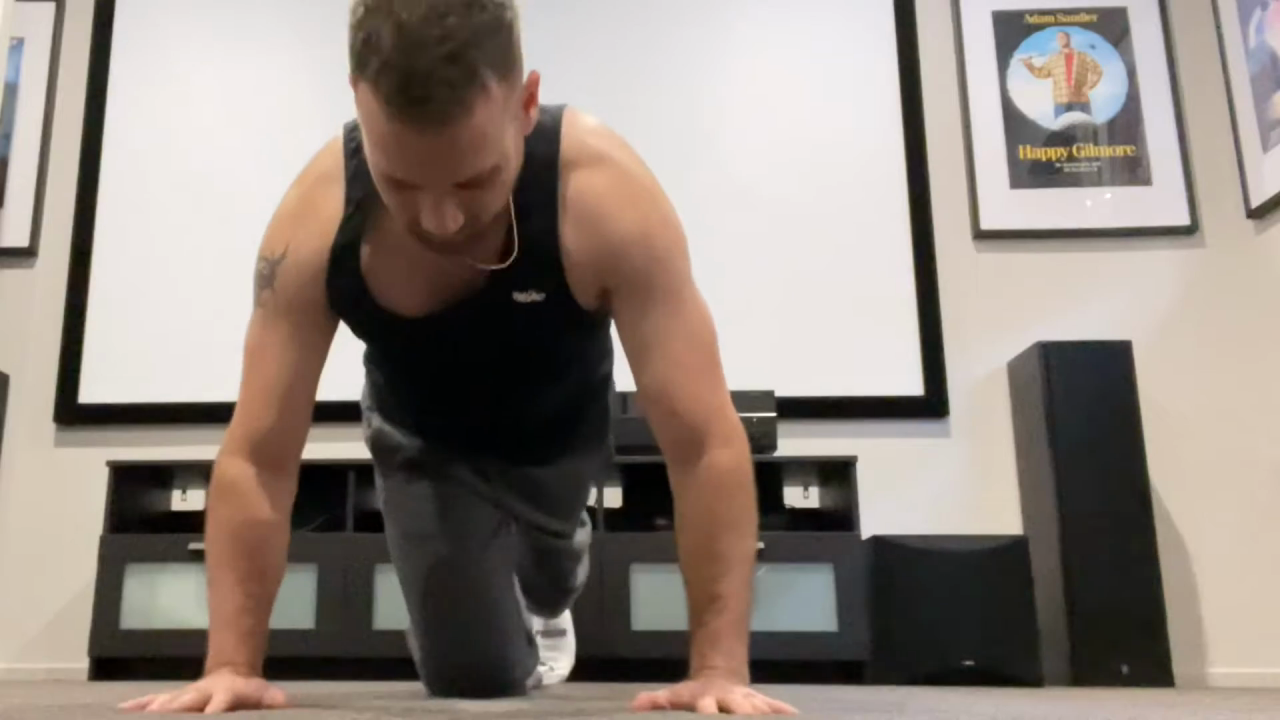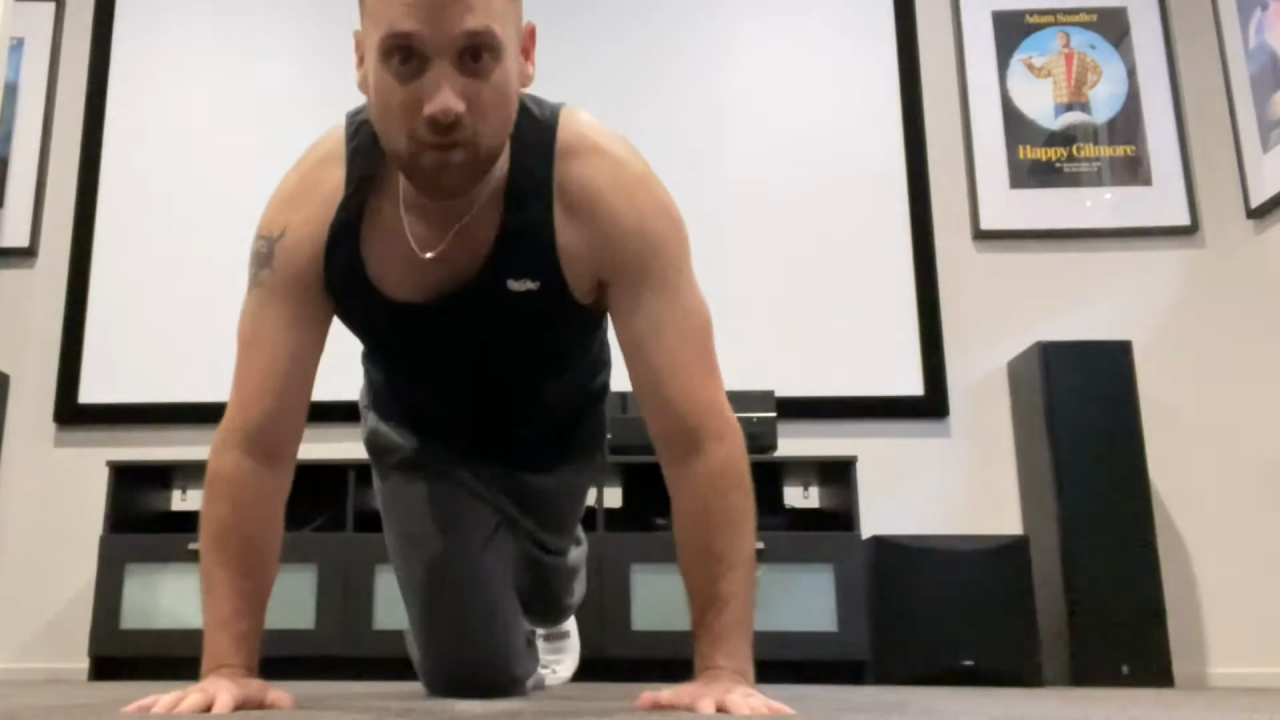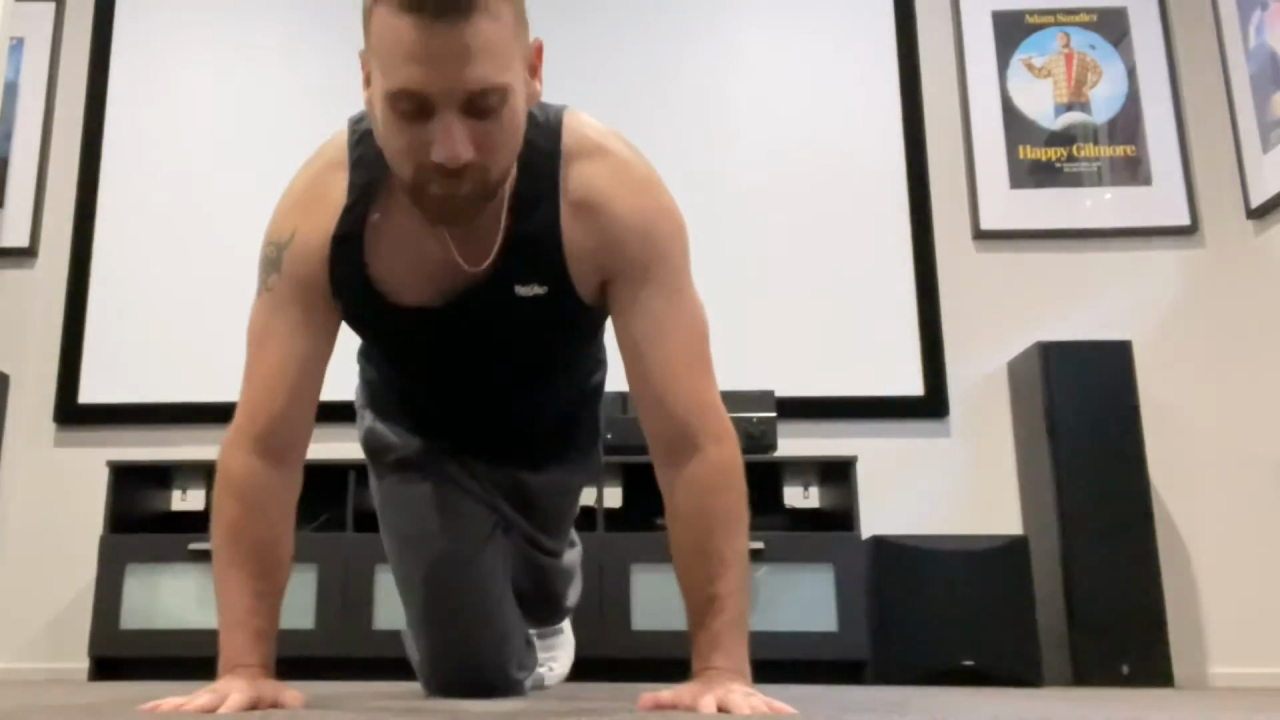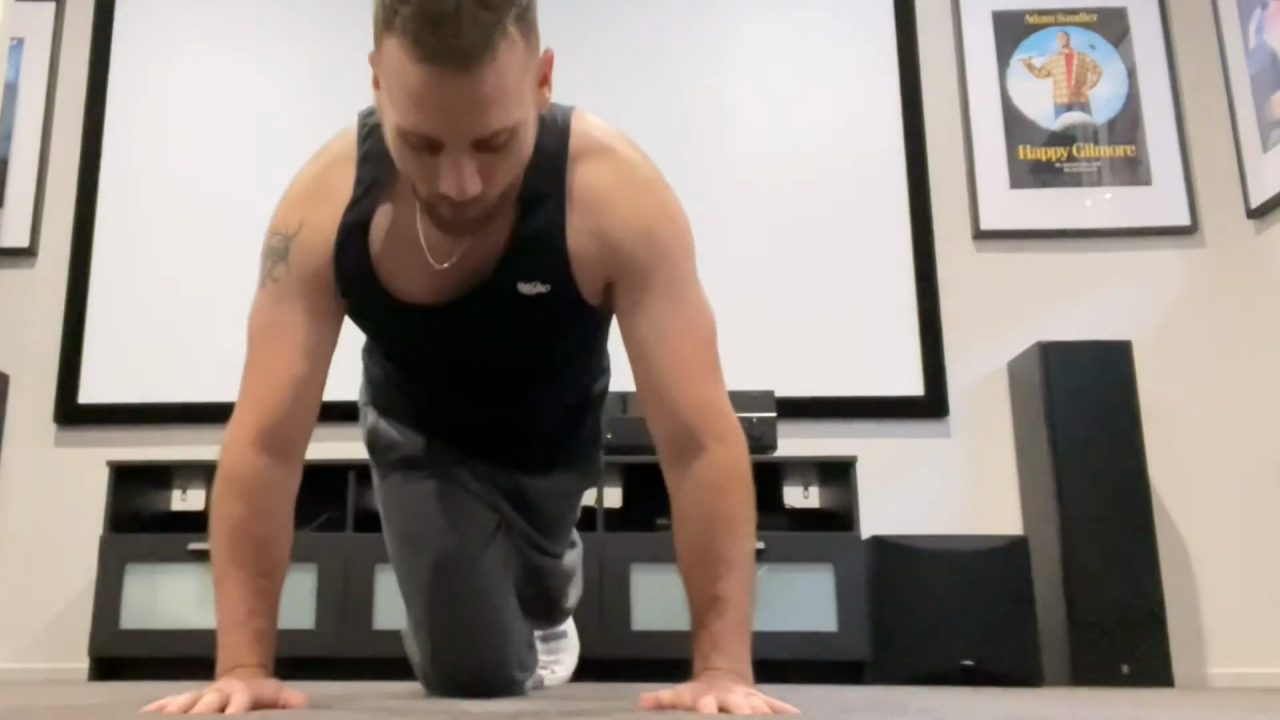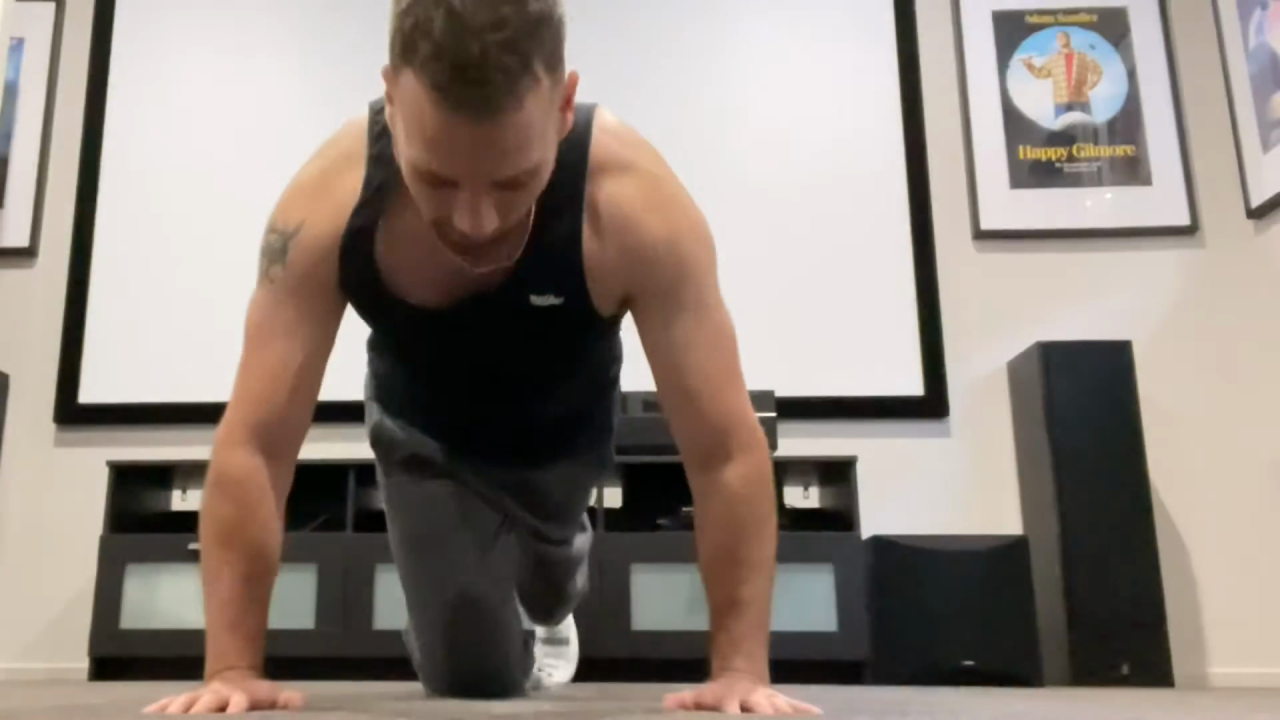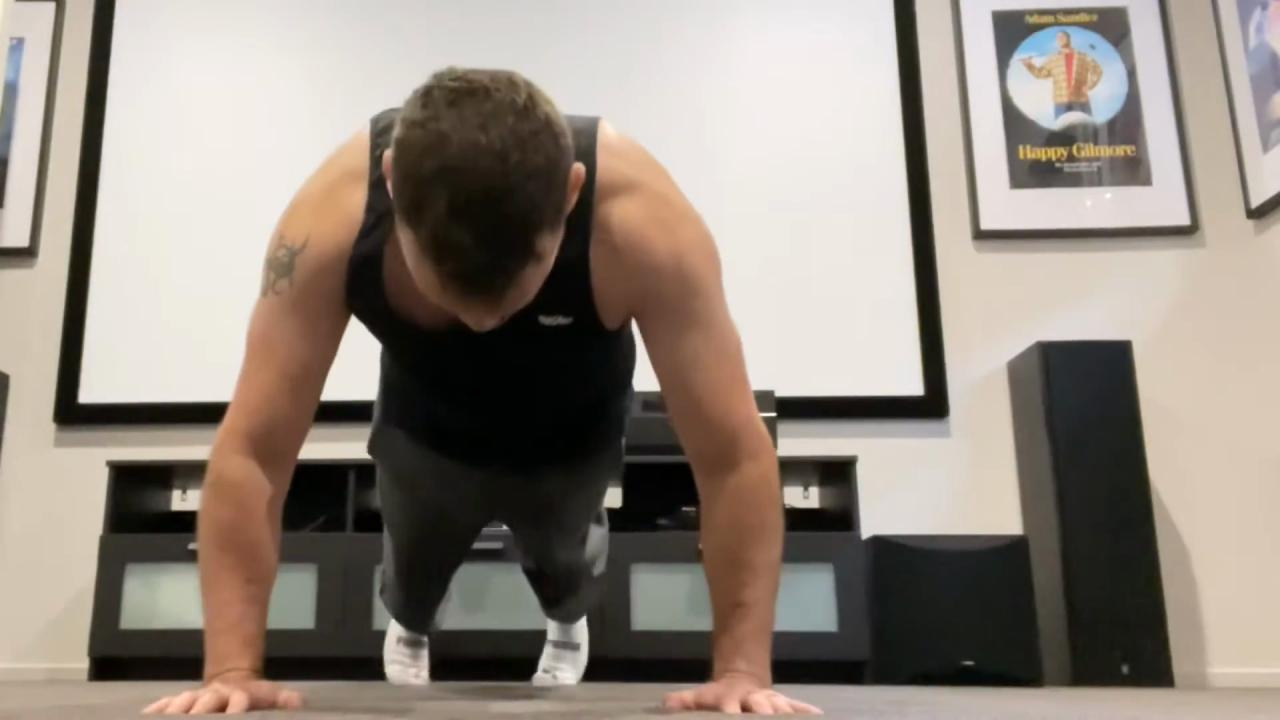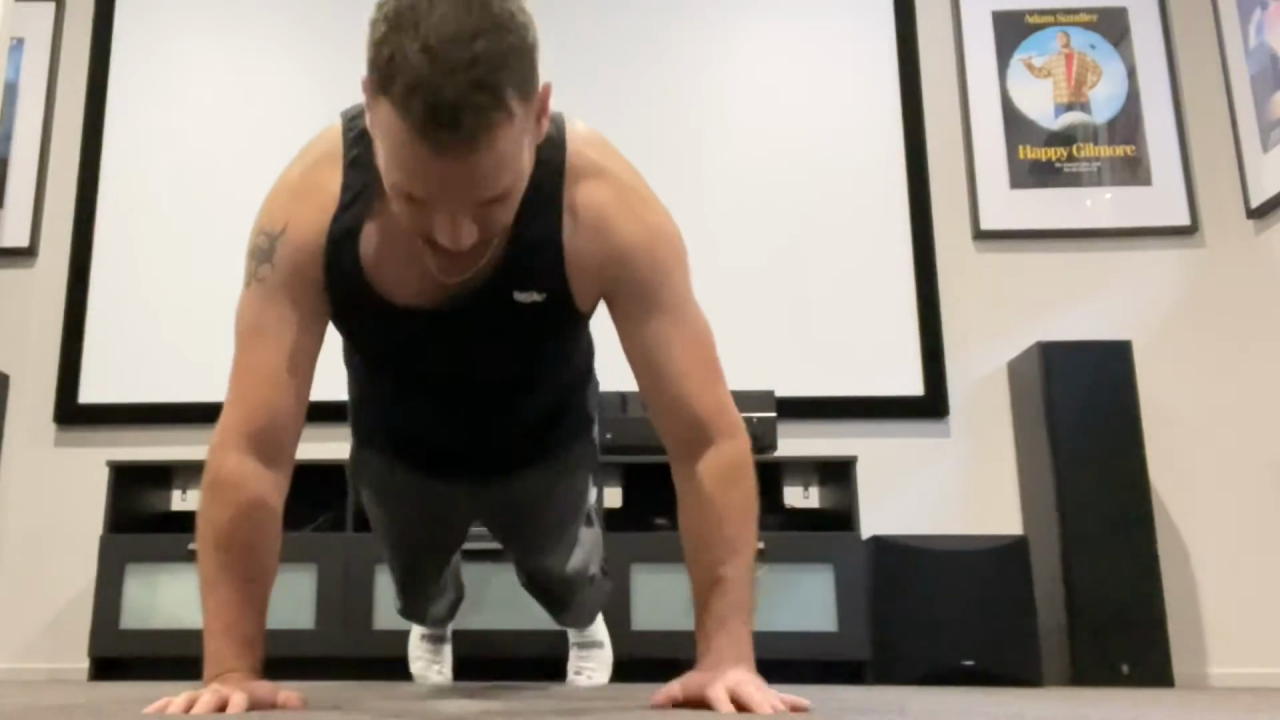
dt=0.7s
person 1, frame 1
left shoulder: (606, 196)
right shoulder: (317, 218)
left elbow: (704, 443)
right elbow: (258, 458)
right wrist: (231, 662)
left hip: (560, 424)
right hip: (420, 432)
left knee: (547, 569)
left ankle: (547, 606)
right ankle: (522, 651)
person 1, frame 2
left shoulder: (604, 186)
right shoulder: (315, 201)
left elbow: (698, 440)
right elbow: (253, 447)
left hip: (558, 429)
right hip: (419, 433)
left knee: (543, 595)
left ankle: (551, 616)
right ankle: (520, 656)
person 1, frame 3
left shoulder: (611, 192)
right shoulder: (320, 208)
left elbow: (692, 439)
right elbow: (263, 451)
left hip: (554, 427)
right hip: (414, 430)
left knee: (539, 585)
left ankle: (544, 616)
right ankle: (520, 649)
person 1, frame 4
left shoulder: (615, 191)
right shoulder: (327, 200)
left elbow: (700, 441)
right elbow: (263, 445)
left hip: (556, 431)
right hip: (418, 430)
left knee: (541, 582)
left ankle: (550, 618)
right ankle: (522, 652)
person 1, frame 5
left shoulder: (635, 203)
right shoulder: (328, 200)
left elbow: (725, 451)
right elbow: (252, 446)
left hip: (565, 430)
right hip: (422, 433)
left knee: (549, 557)
left ankle: (551, 622)
right ankle: (516, 659)
person 1, frame 6
left shoulder: (641, 220)
right shoulder: (334, 213)
left elbow: (735, 455)
right elbow: (251, 452)
left hip: (573, 436)
right hip: (422, 430)
left knee: (565, 559)
right knee: (413, 567)
left ankle: (565, 621)
right ankle: (409, 628)
person 1, frame 7
left shoulder: (606, 205)
right shoulder: (310, 201)
left elbow: (710, 440)
right elbow: (249, 452)
left wrist: (726, 652)
left hip: (543, 444)
right hip: (396, 446)
left knee: (560, 573)
right knee: (418, 579)
left ankle: (585, 623)
right ankle: (433, 624)
